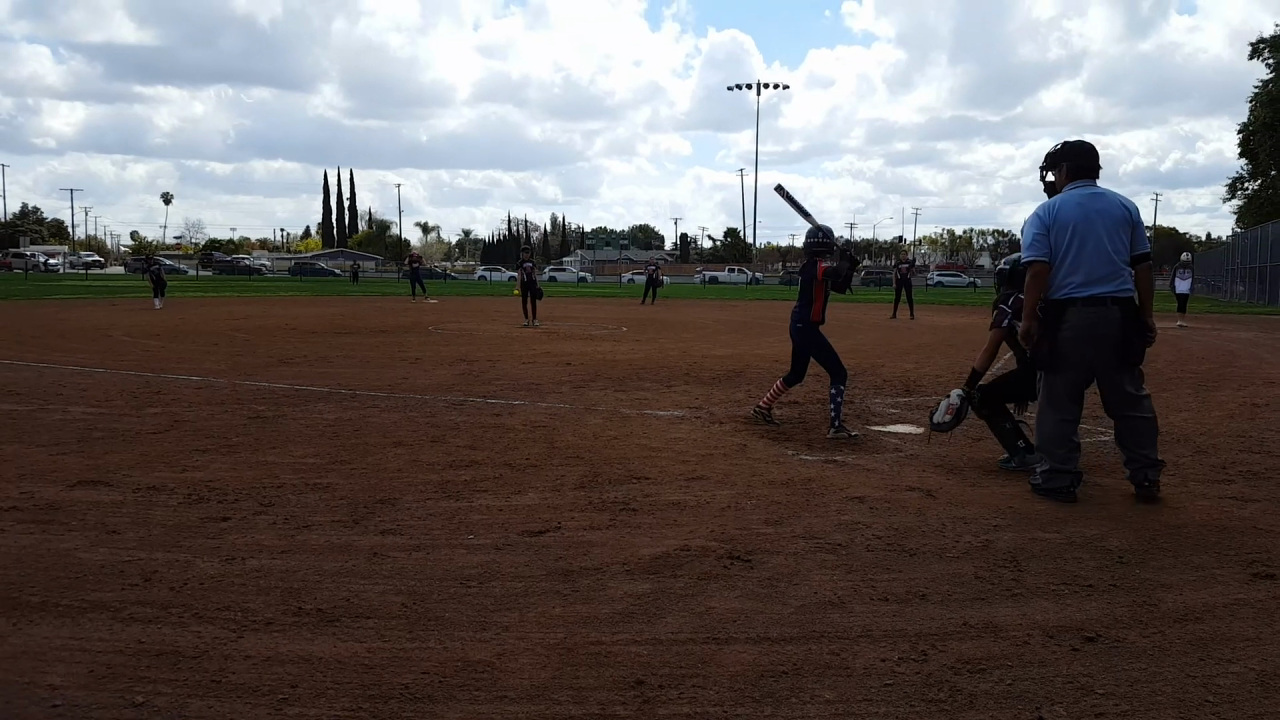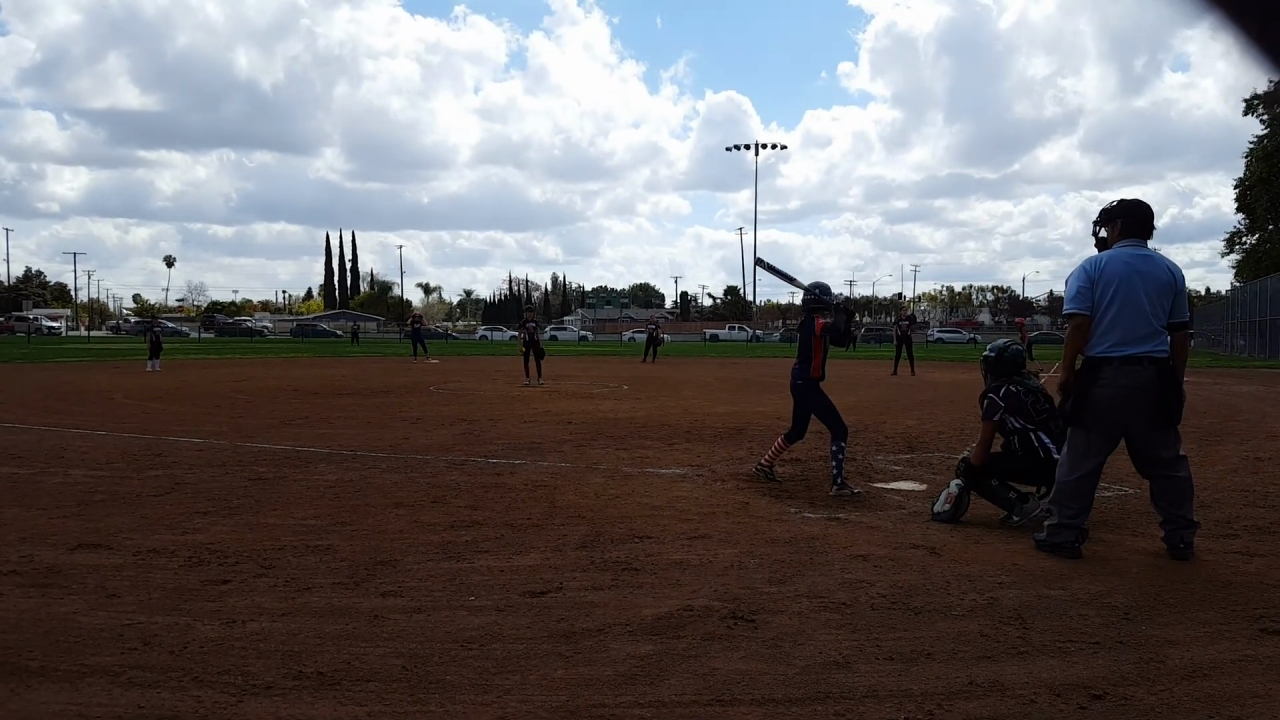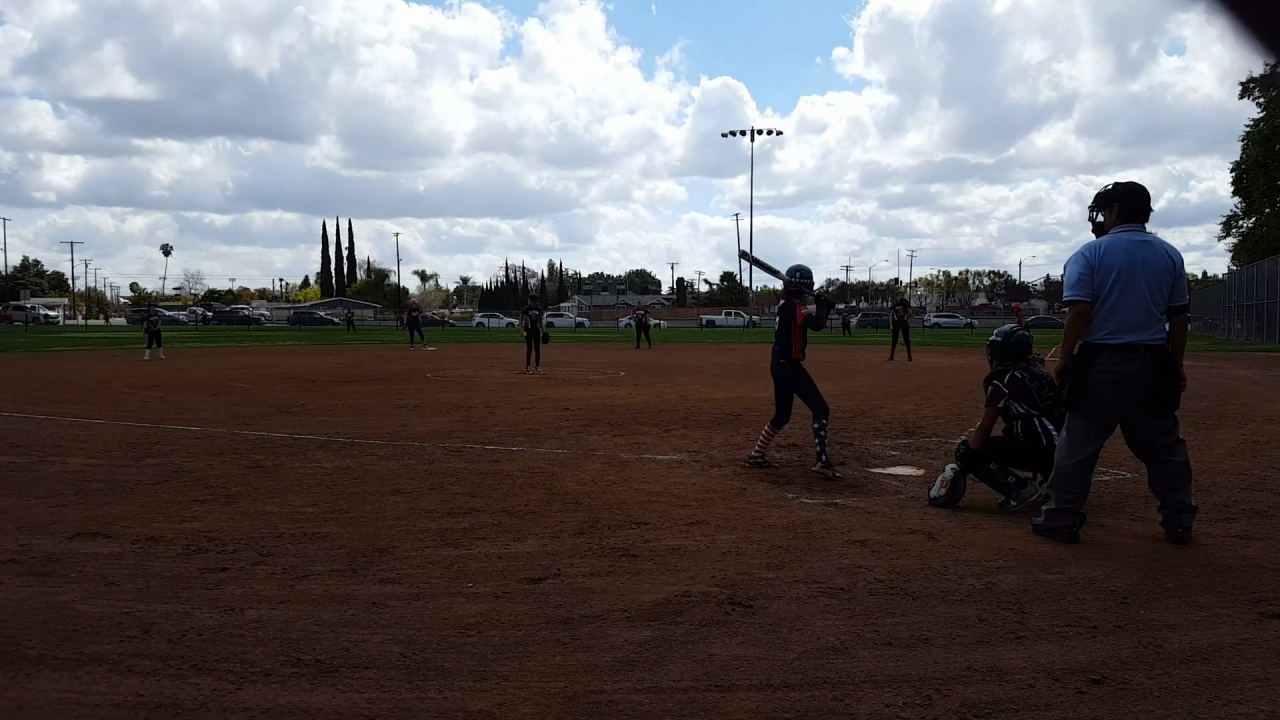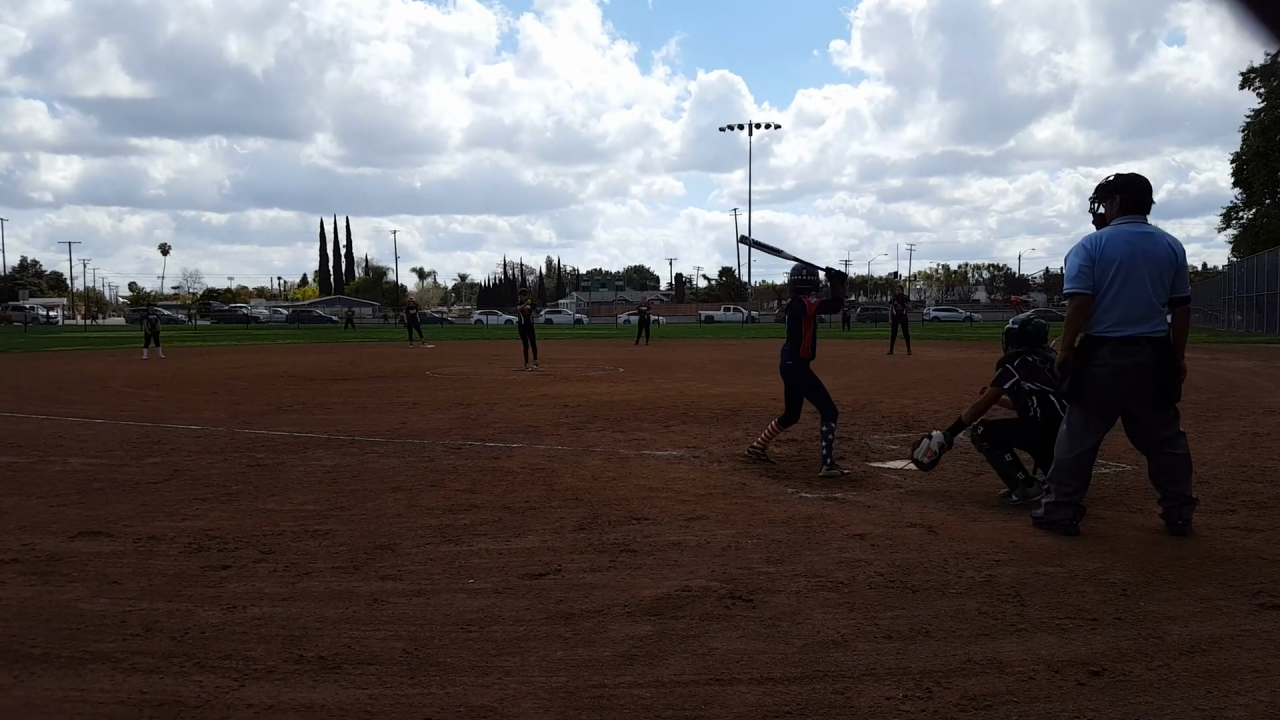
dt=1s
person 1, frame 1
left shoulder: (1047, 211)
right shoulder: (1125, 207)
left elbow: (1038, 271)
right elbow: (1142, 266)
left wrist: (1029, 318)
right wrist: (1146, 316)
left hip: (1068, 317)
right hip: (1119, 315)
left knee: (1060, 402)
right knee: (1130, 400)
left ankle: (1058, 478)
right ankle: (1146, 476)
person 1, frame 2
left shoulder: (1092, 267)
right shoulder: (1171, 271)
left elbow: (1080, 324)
right elbow: (1180, 333)
left wrist: (1067, 370)
right wrist: (1176, 381)
left hip: (1103, 376)
right hip: (1154, 377)
left knee: (1081, 459)
right knee: (1166, 460)
left ankle: (1064, 534)
right ankle: (1181, 537)
person 1, frame 3
left shoulder: (1091, 253)
right shoulder: (1171, 255)
left elbow: (1079, 312)
right elbow: (1179, 317)
left wrist: (1065, 359)
right wrist: (1177, 365)
left hip: (1101, 363)
right hip: (1152, 364)
left knee: (1078, 443)
right knee: (1164, 445)
left ankle: (1062, 519)
right ankle: (1179, 522)
person 1, frame 4
left shoulder: (1092, 244)
right shoulder: (1172, 246)
left elbow: (1080, 304)
right elbow: (1181, 309)
left wrist: (1066, 350)
right wrist: (1178, 356)
left hip: (1102, 356)
right hip: (1154, 356)
left knee: (1079, 435)
right knee: (1165, 437)
left ankle: (1062, 511)
right ankle: (1180, 514)
person 2, frame 1
left shoulder: (813, 266)
right shoulder: (816, 266)
left elbow: (841, 287)
right elbow: (837, 274)
left wrist: (850, 267)
right wrist: (844, 260)
left hip: (800, 326)
right hip: (807, 327)
left knee: (796, 374)
right knee: (838, 373)
left ankle: (762, 408)
right ankle: (835, 426)
person 2, frame 2
left shoulder: (815, 322)
right shoulder: (813, 322)
left elbow: (842, 341)
right elbow: (836, 329)
left wrist: (847, 321)
right wrist: (840, 315)
left hip: (802, 382)
right hip: (807, 384)
left knee: (797, 431)
right knee: (839, 430)
left ankle: (764, 465)
right ankle: (838, 483)
person 2, frame 3
left shoulder: (787, 305)
right shoulder: (794, 306)
left elbow: (814, 324)
right elbow: (817, 324)
left wrist: (825, 307)
right wrist: (821, 305)
left hip: (780, 364)
right hip: (789, 365)
left knee: (781, 415)
right knee: (820, 409)
left ankle: (757, 455)
right ankle: (822, 461)
person 2, frame 4
left shoulder: (798, 303)
right shoulder: (803, 303)
left elbow: (832, 304)
right elbow: (835, 304)
left wrist: (839, 284)
right wrist: (834, 281)
left hip: (791, 365)
right hip: (797, 366)
left knee: (791, 415)
right knee: (829, 411)
left ankle: (757, 447)
right ankle: (828, 464)
person 3, frame 1
left shoulder: (1008, 303)
left elbow: (989, 351)
left wrist: (967, 389)
right wrist: (1024, 395)
left knee: (982, 397)
left ankle: (1024, 453)
person 3, frame 2
left shoulder: (998, 393)
right shoulder: (1031, 384)
left elbow: (983, 446)
left wrist: (963, 482)
left hip: (1040, 465)
left knee: (968, 467)
left ankle: (1021, 505)
person 3, frame 3
left shoulder: (1002, 378)
right shoulder: (1036, 371)
left elbow: (983, 430)
left wrist: (961, 465)
left hip: (1041, 451)
left knee: (968, 450)
left ankle: (1020, 489)
person 3, frame 4
left shoulder: (1015, 363)
right shoulder: (1050, 359)
left elbow: (981, 405)
left wrist: (948, 434)
right wrist: (997, 398)
left hip: (1049, 429)
left knee: (983, 432)
left ankle: (1025, 486)
